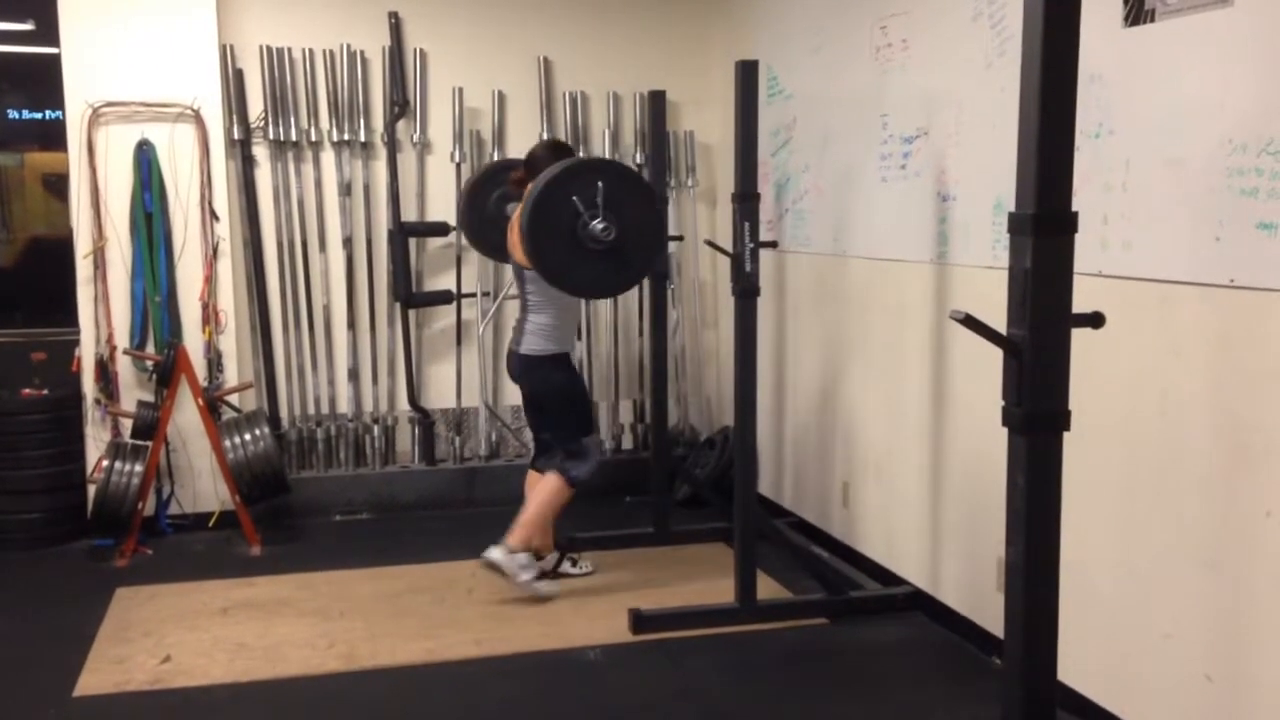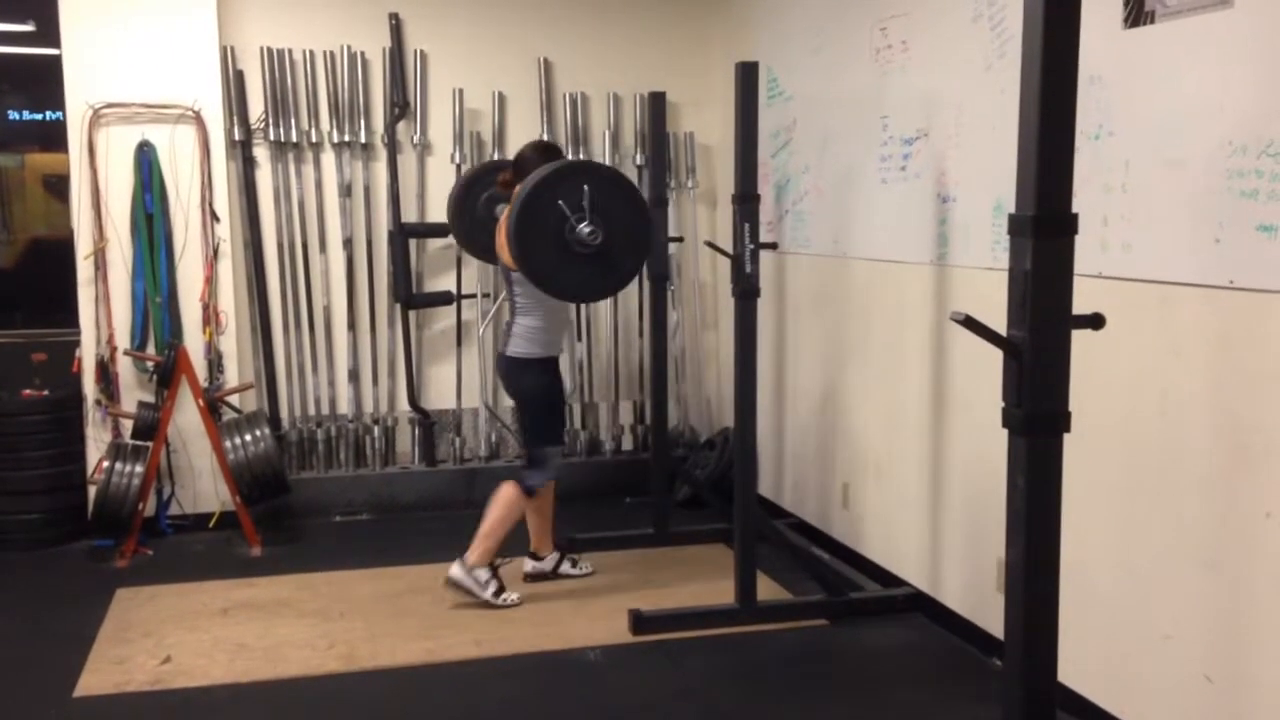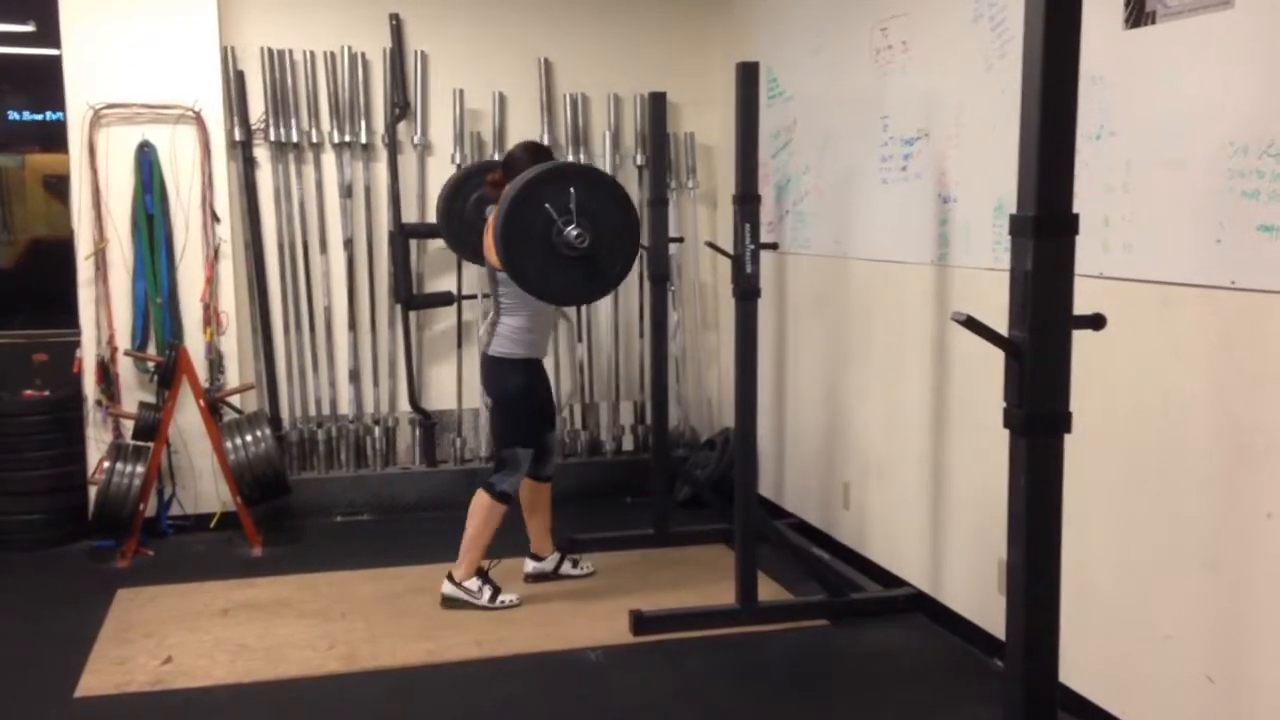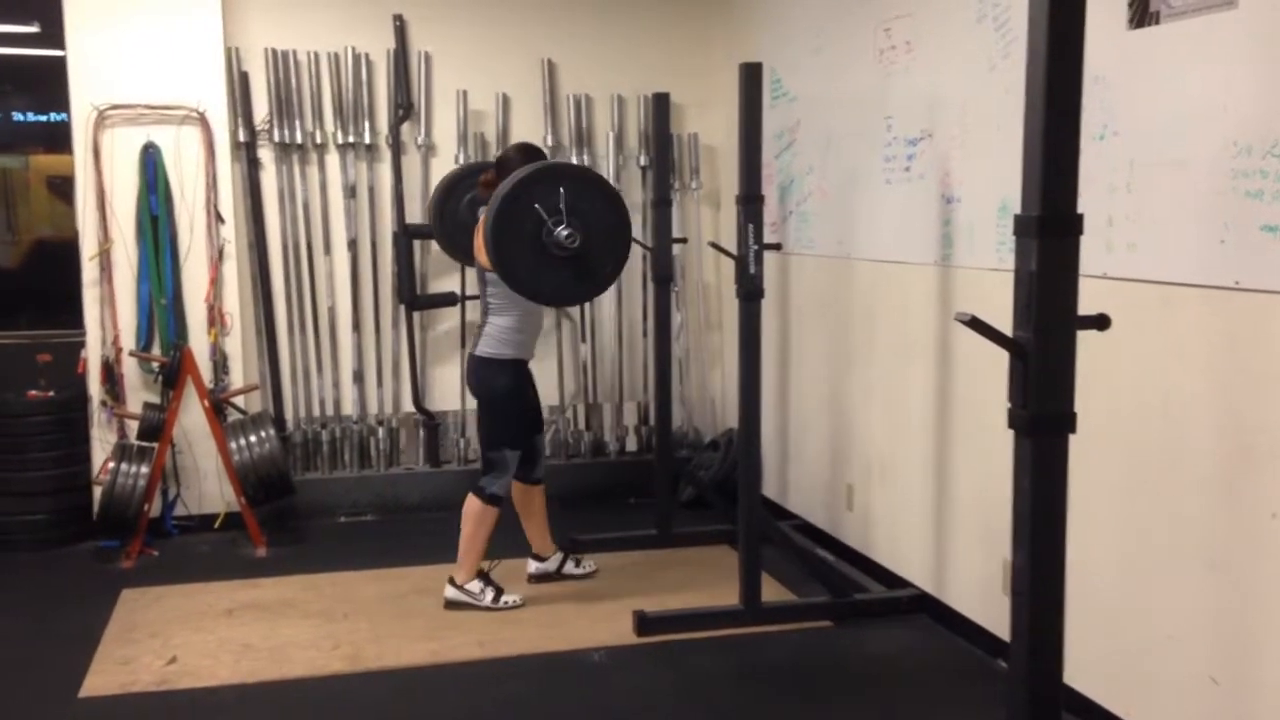
dt=0.1s
person 1, frame 1
left shoulder: (521, 220)
left hip: (532, 353)
right hip: (544, 358)
left knee: (552, 453)
right knee: (581, 456)
left ankle: (542, 553)
right ankle: (513, 548)
person 1, frame 2
left shoulder: (511, 221)
left hip: (522, 355)
right hip: (532, 359)
left knee: (540, 460)
right knee: (537, 468)
left ankle: (543, 556)
right ankle: (472, 564)
person 1, frame 3
left shoulder: (501, 224)
left hip: (515, 360)
right hip: (512, 363)
left knee: (537, 459)
right knee: (509, 470)
left ankle: (543, 556)
right ankle: (462, 578)
person 1, frame 4
left shoulder: (491, 224)
left hip: (502, 361)
right hip: (499, 364)
left knee: (529, 461)
right knee: (498, 472)
left ankle: (545, 556)
right ankle: (464, 580)
